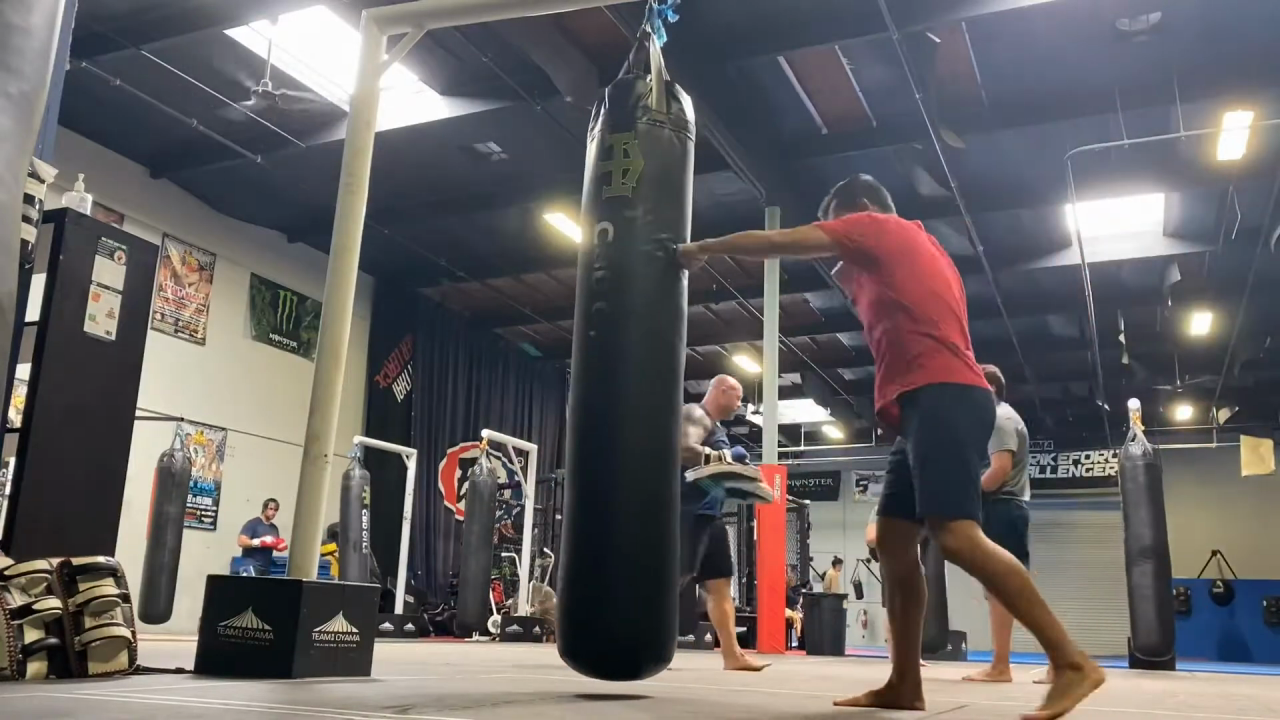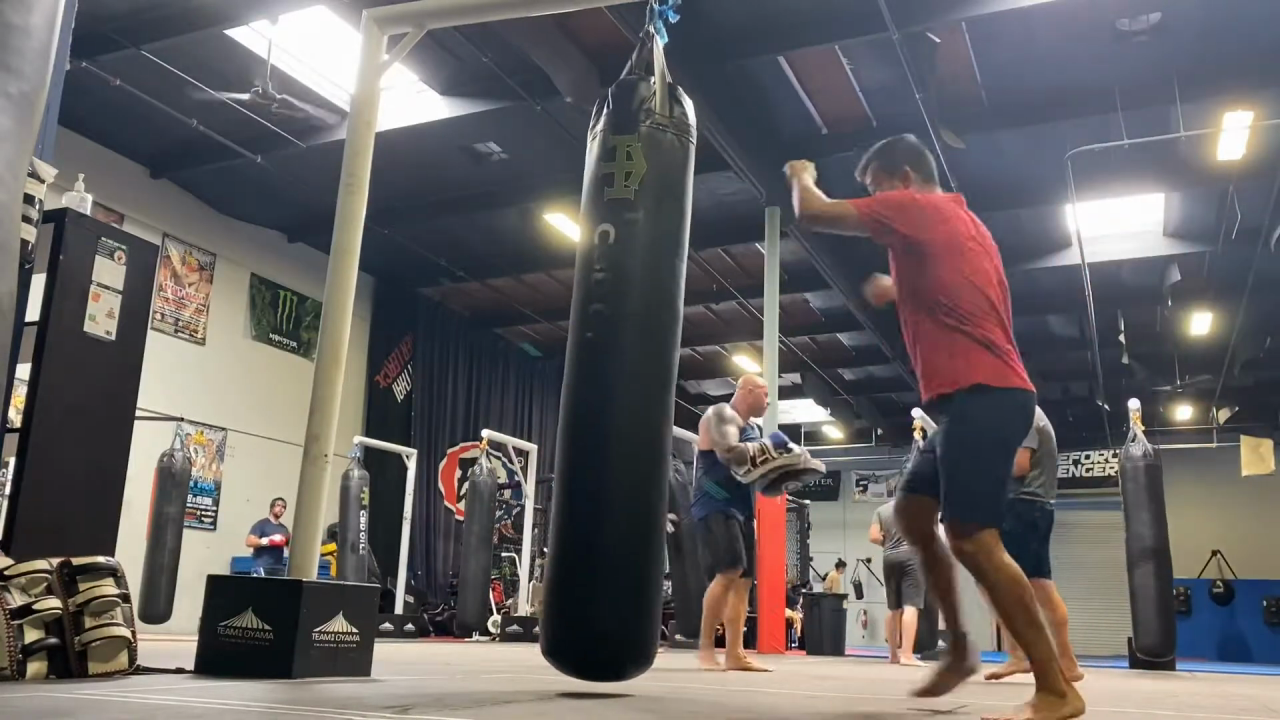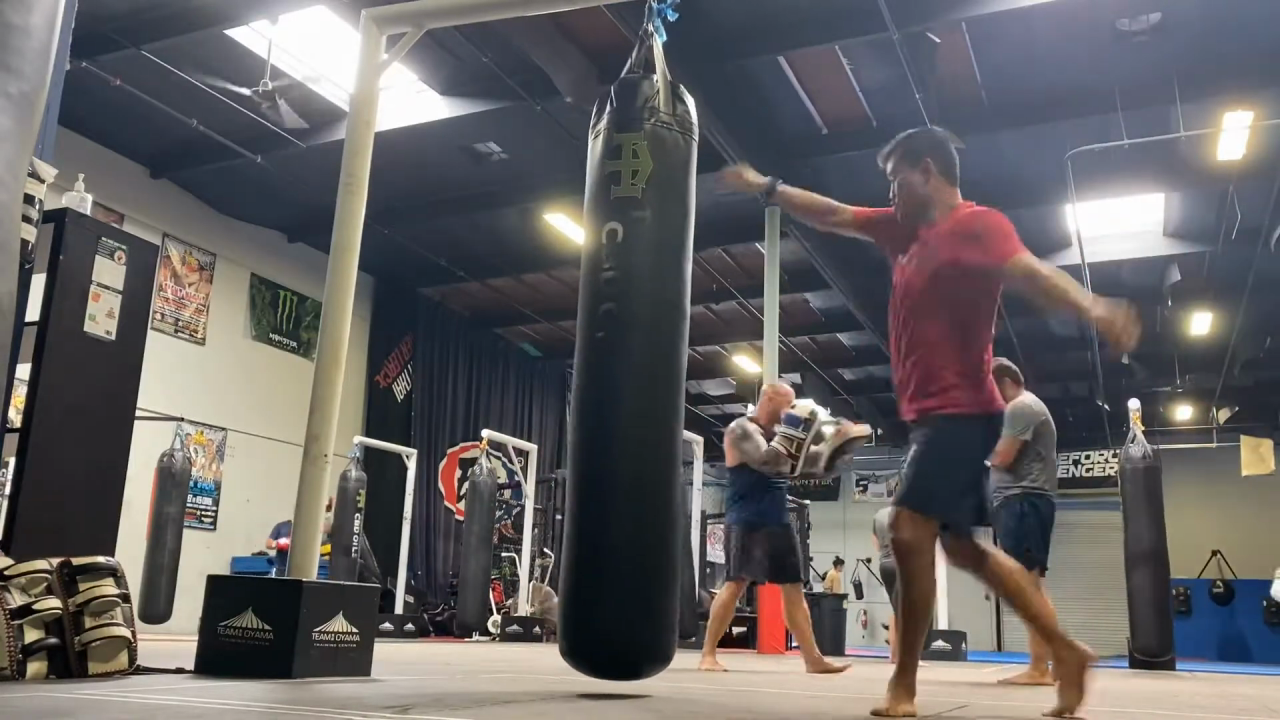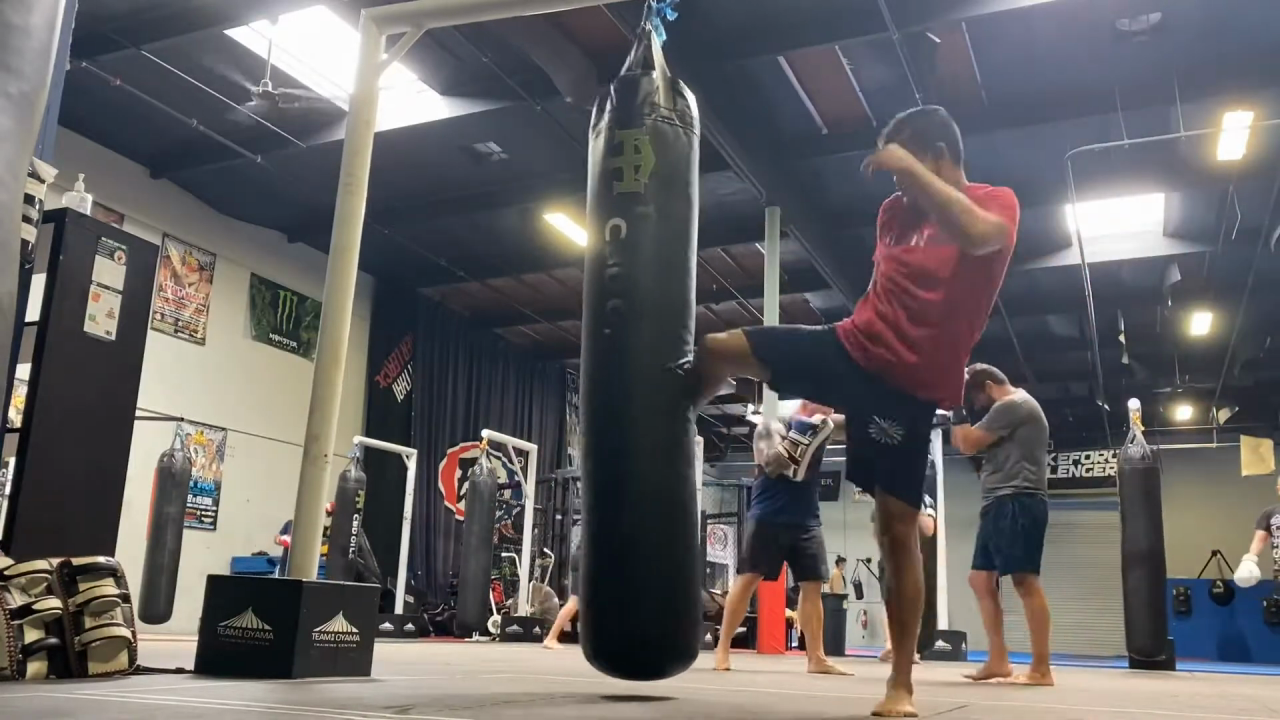
dt=0.4s
person 1, frame 1
left shoulder: (875, 229)
right shoulder: (918, 250)
left elbow: (778, 241)
left wrist: (702, 249)
right wrist: (857, 288)
left hip: (941, 398)
right hip: (927, 405)
left knee: (958, 537)
right knee: (893, 542)
left ankle: (1072, 665)
person 1, frame 2
left shoulder: (916, 209)
right shoulder: (959, 221)
left elbow: (814, 213)
left wrist: (802, 176)
right wrist: (899, 291)
left hip: (981, 397)
right hip: (975, 400)
left knee: (975, 540)
right knee: (912, 512)
right ankle: (958, 650)
person 1, frame 3
left shoulder: (980, 225)
right shoulder: (907, 226)
left elbow: (1035, 275)
right elbow: (832, 215)
left wrist: (1095, 309)
right wrist: (765, 188)
left hip: (956, 415)
right hip: (931, 414)
left knee: (908, 534)
right knee: (963, 547)
right ankle: (1066, 654)
person 1, frame 4
left shoulder: (992, 202)
right shoulder: (895, 211)
left elbow: (979, 236)
left wrist: (915, 170)
left hip: (911, 388)
right hip: (852, 352)
left knee: (898, 530)
right knee: (720, 349)
person 2, frame 1
left shoulder: (1001, 418)
right shoulder: (999, 418)
left elbow: (1001, 468)
left hip: (1000, 509)
right hip: (1004, 510)
left ankle: (1000, 666)
person 2, frame 2
right shoulder: (1031, 416)
left elbow: (1019, 465)
left hip: (1021, 506)
right hip: (1034, 508)
right knee: (1041, 586)
left ankle: (1017, 655)
right ankle: (1067, 662)
person 2, frame 3
left shoulder: (1021, 408)
right shoulder: (1025, 408)
left elbow: (1001, 456)
right elbow: (1004, 459)
left hip: (1021, 502)
right hip: (1020, 502)
right knee: (1027, 581)
left ankle: (1040, 667)
right ankle: (1054, 653)
person 2, frame 4
left shoulder: (1013, 405)
right shoulder: (1013, 410)
left elbow: (969, 444)
right elbow: (964, 444)
left wrist: (957, 413)
right wrist: (957, 418)
left hip: (1016, 504)
right hip: (1002, 506)
left knee: (1025, 583)
right knee: (980, 579)
left ankle: (1041, 669)
right ankle: (997, 659)
person 3, frame 1
left shoulder: (715, 427)
right shoulder: (693, 415)
right elbow: (685, 453)
right wrist: (725, 457)
left hip: (709, 514)
right hip: (687, 511)
left knee: (720, 583)
left ankle: (733, 655)
person 3, frame 2
left shoulder: (751, 428)
right shoulder: (721, 415)
right elbow: (728, 453)
left hip: (740, 511)
right hip: (716, 509)
left knee: (742, 580)
right knee: (729, 572)
left ankle: (735, 654)
right ankle: (706, 646)
person 3, frame 3
left shoulder: (775, 433)
right shoulder: (741, 429)
left elbow: (789, 466)
right elbow: (767, 462)
left hip: (778, 521)
right hip: (747, 521)
left knee: (794, 588)
right knee: (737, 583)
left ankle: (813, 657)
right ankle: (708, 654)
person 3, frame 4
left shoulder: (822, 427)
right shoulder: (770, 428)
right elbow: (772, 464)
right wrist: (803, 436)
left hip: (806, 523)
right hip: (768, 518)
left knee: (812, 585)
right knee: (748, 579)
left ankle: (816, 657)
right ankle: (722, 649)
